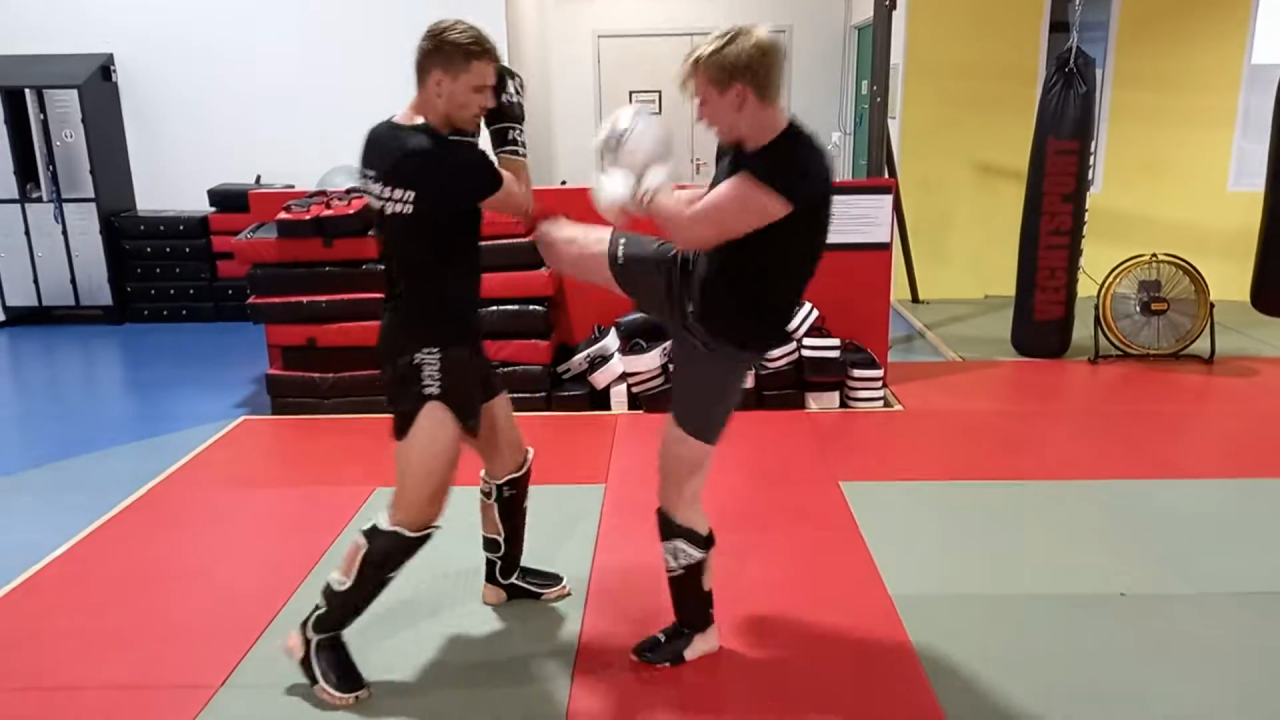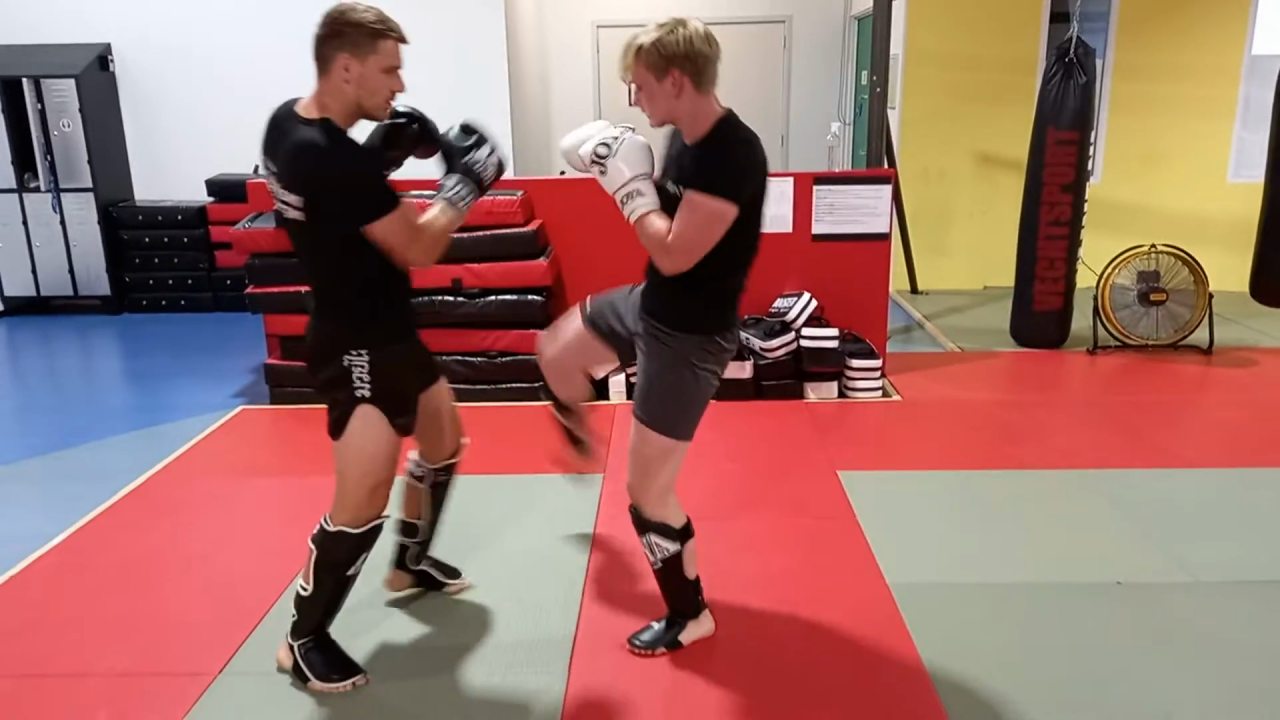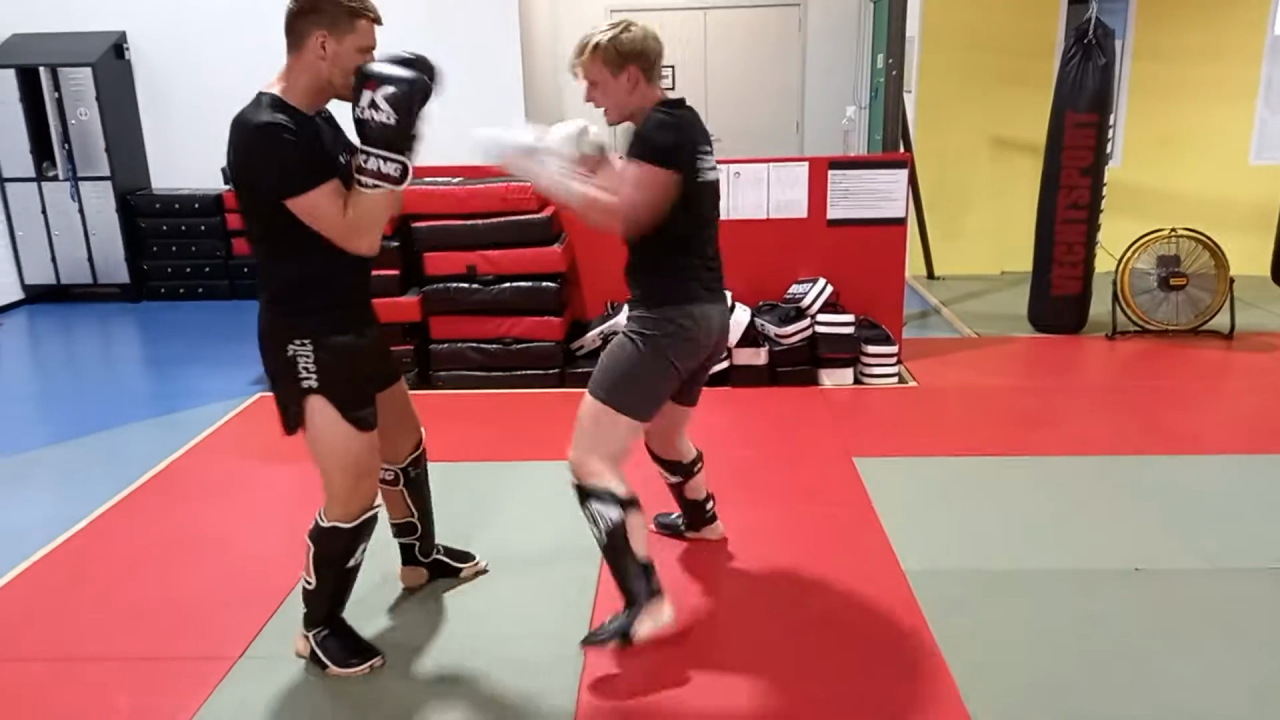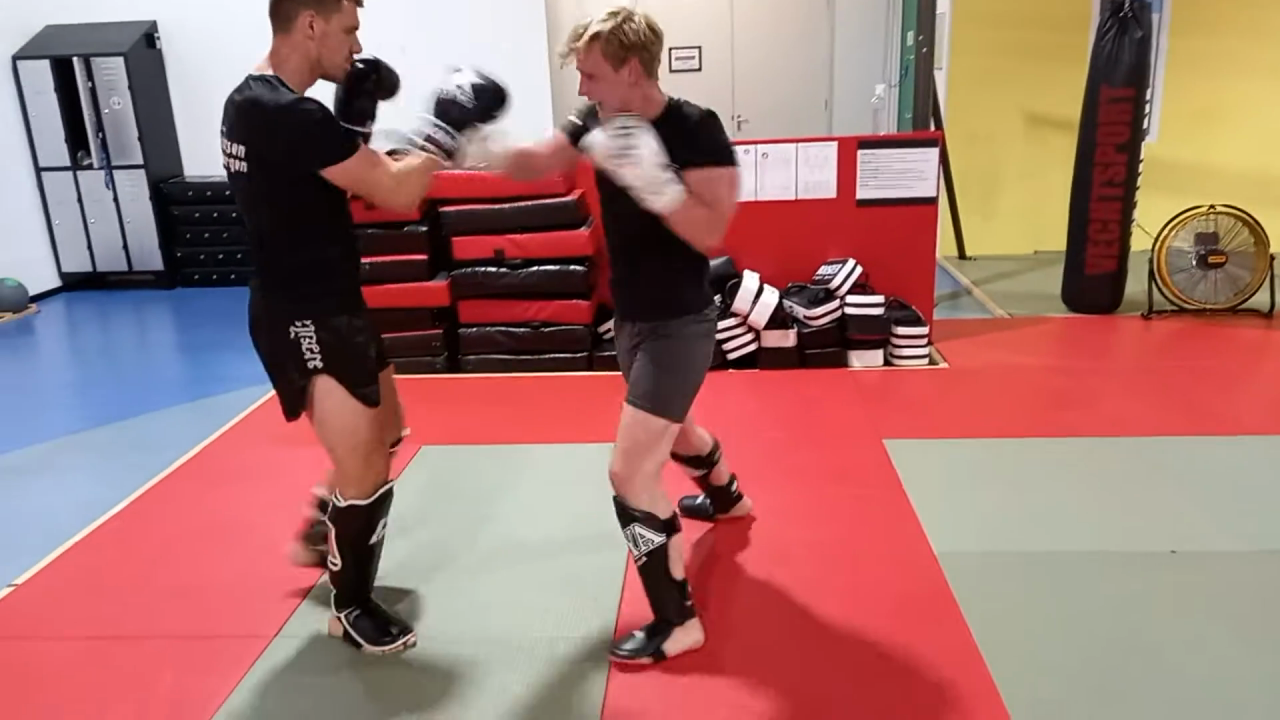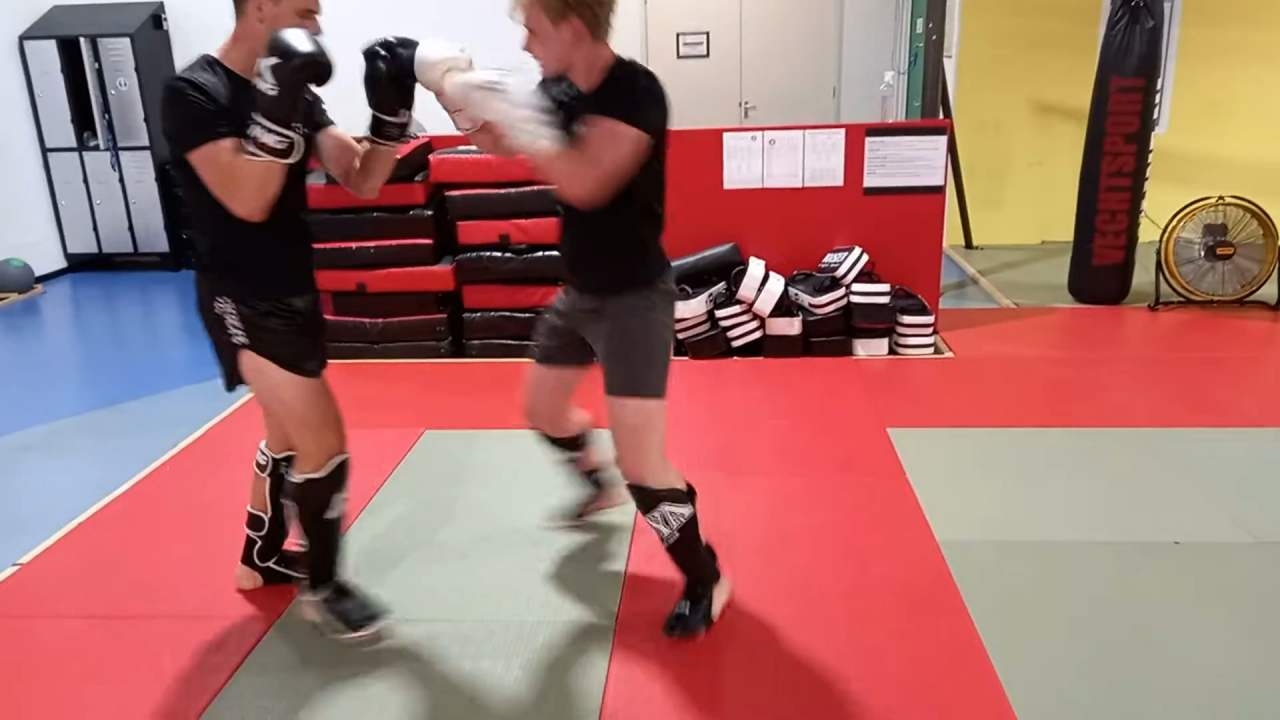
dt=0.3s
person 1, frame 1
left shoulder: (385, 141)
right shoulder: (446, 159)
right elbow: (522, 205)
left wrist: (487, 124)
right wrist: (508, 129)
left hip: (447, 338)
right hip: (429, 349)
left knee: (510, 457)
right knee: (415, 513)
left ankle: (504, 572)
right ankle: (321, 631)
person 1, frame 2
left shoulder: (289, 122)
right shoulder: (333, 159)
right elbow: (418, 248)
left wrist: (387, 149)
right wrist: (465, 179)
left hip: (383, 330)
right hip: (358, 344)
left knee: (443, 437)
right knee: (361, 504)
left ankle: (410, 561)
right ankle: (302, 639)
person 1, frame 3
left shoulder: (310, 119)
right shoulder: (268, 132)
left elbow: (356, 199)
right elbow: (360, 236)
left wrist: (391, 117)
right wrist: (388, 137)
left hip: (348, 322)
right hip: (310, 338)
left knee: (403, 444)
right knee: (352, 498)
left ankle: (421, 555)
right ankle: (319, 625)
person 1, frame 4
left shoulder: (260, 100)
right shoulder: (278, 113)
left elbow: (352, 186)
right elbow: (396, 194)
left wrist: (359, 109)
right wrist: (449, 119)
left hip: (327, 303)
right hip: (301, 320)
left knee: (382, 431)
right knee: (361, 465)
left ankle: (336, 549)
right ankle: (353, 605)
person 1, frame 5
left shoulder: (285, 85)
right shoulder: (194, 94)
left elbow: (362, 183)
right elbow: (248, 202)
left wrist: (391, 109)
right wrist: (278, 105)
left hip: (290, 286)
right hip: (244, 298)
left knee: (289, 435)
right knee: (323, 444)
left ankle: (260, 555)
right ankle: (322, 586)
person 2, frame 1
left shoulder: (795, 166)
right shoulder: (741, 143)
left elbow: (692, 226)
left wrist: (636, 194)
right wrist: (643, 197)
left hip: (727, 337)
right hip: (691, 282)
left knee: (679, 488)
right knee: (565, 243)
left ankle: (696, 627)
person 2, frame 2
left shoulder: (734, 156)
right shoulder: (685, 137)
left elbow: (673, 256)
left wrist: (629, 181)
right wrist: (604, 163)
left hip: (692, 337)
right hip: (649, 305)
left knee: (649, 484)
right knee: (556, 351)
left ankle: (691, 614)
right ankle: (579, 437)
person 2, frame 3
left shoulder: (662, 131)
right shoulder: (670, 125)
left elbow: (612, 214)
right elbow: (605, 192)
left wrist: (537, 168)
right wrist: (574, 165)
left hip: (670, 319)
right hip: (702, 315)
left knee: (592, 458)
right knee: (664, 432)
left ankle: (644, 601)
right ankle: (701, 516)
person 2, frame 4
left shoulder: (698, 127)
right shoulder: (600, 120)
left elbow: (711, 236)
right elbow: (528, 168)
left wrist: (650, 179)
left hip: (678, 324)
right hip: (635, 319)
left knee: (630, 474)
right knee: (671, 429)
left ankle: (676, 619)
right ankle: (722, 494)
person 2, frame 5
left shoulder: (635, 90)
right shoulder: (560, 85)
left elbow: (580, 185)
right elbow: (506, 144)
left wrist: (515, 117)
right wrist: (465, 101)
left hip: (634, 297)
right hip: (580, 290)
left knee: (640, 456)
right knee: (541, 409)
left ankle: (705, 581)
right ankle: (595, 481)
